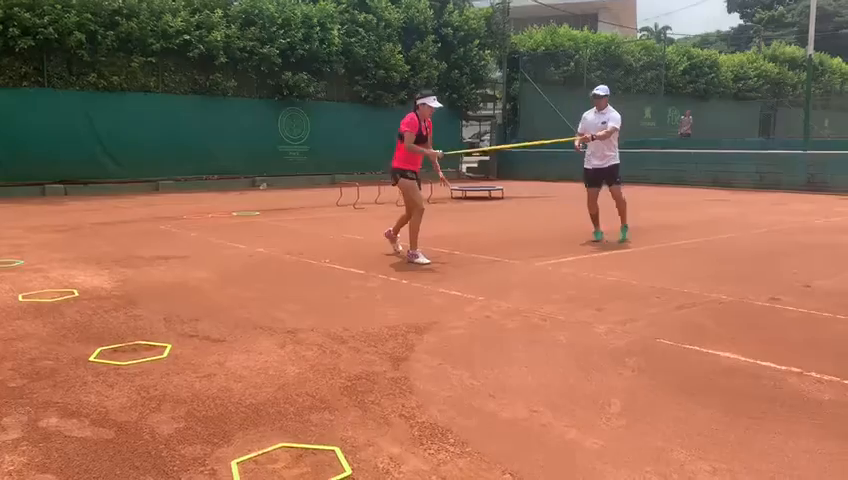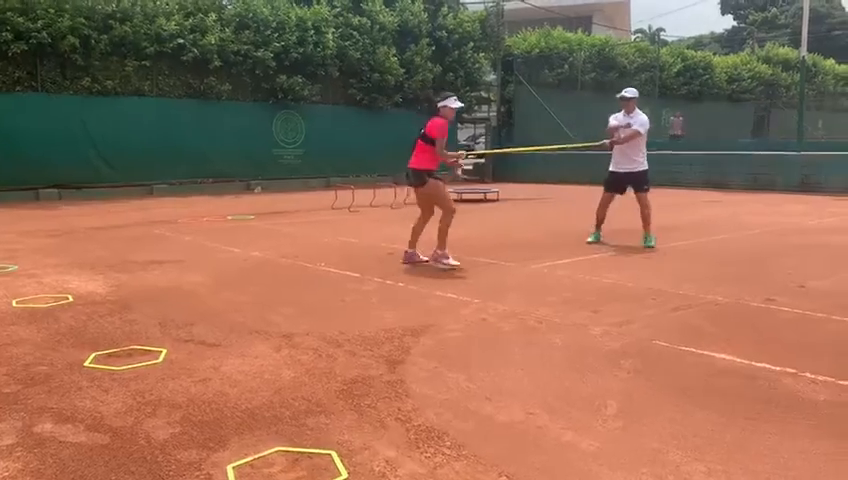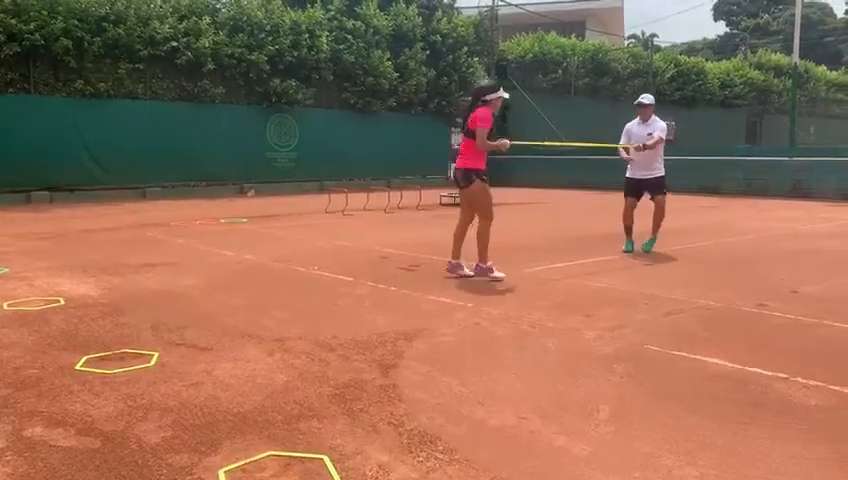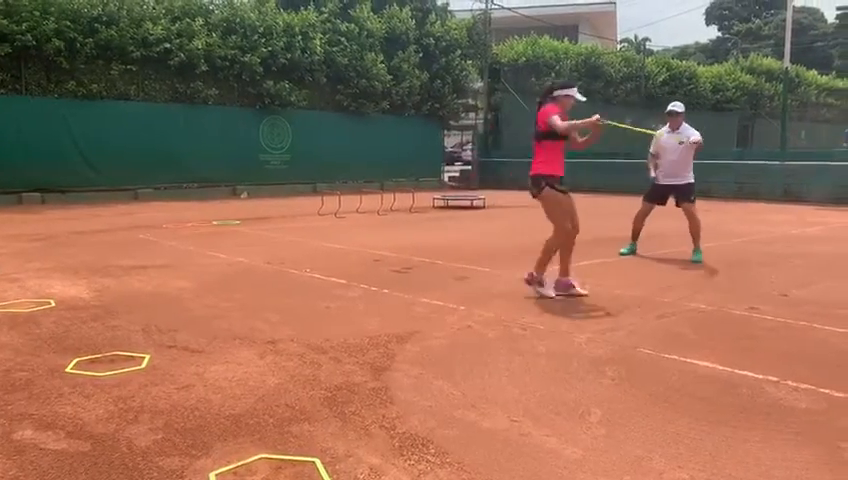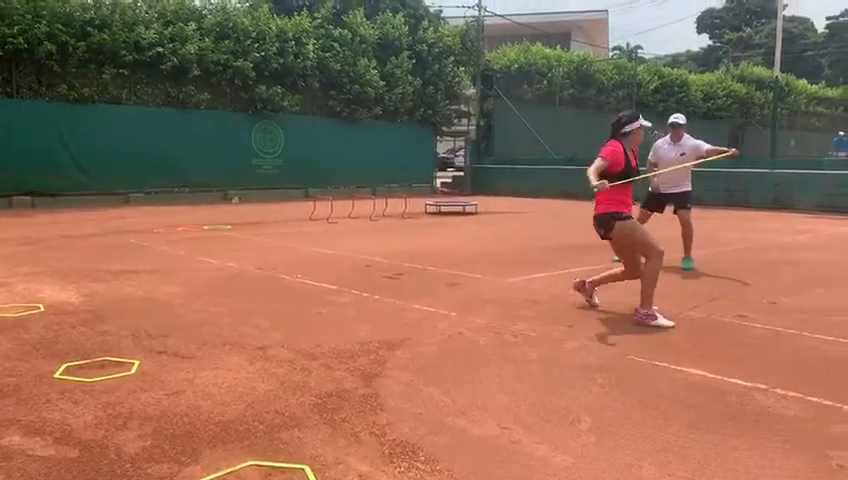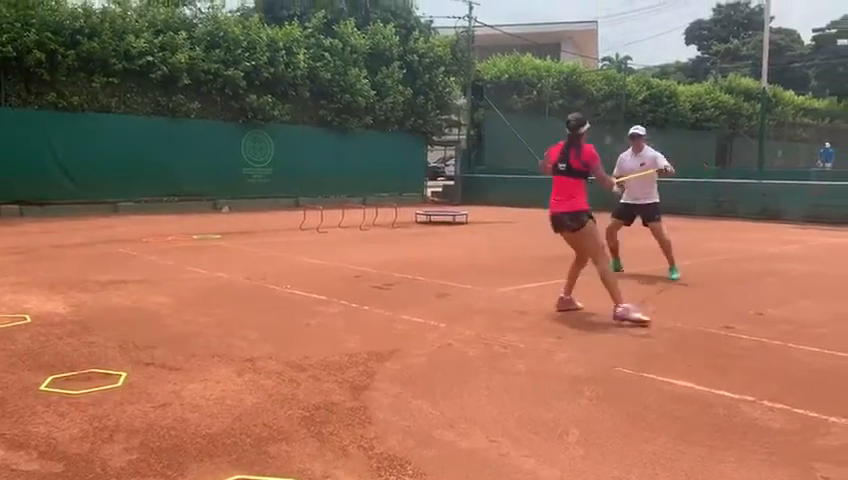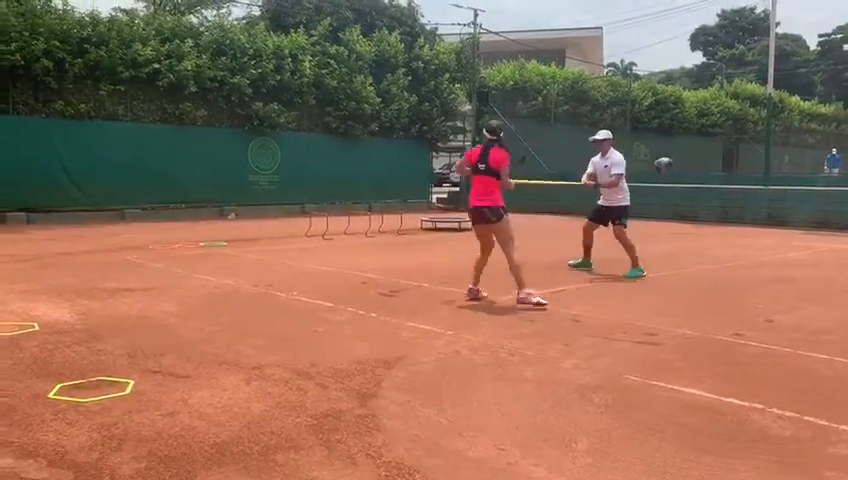
dt=0.5s
person 1, frame 1
left shoulder: (428, 123)
right shoulder: (411, 120)
left elbow: (429, 149)
right elbow: (408, 146)
left wrist: (439, 171)
right wrist: (432, 153)
left hip: (413, 171)
right hip: (402, 170)
left knee: (412, 211)
right knee: (419, 208)
left ankle: (392, 233)
right ankle: (413, 252)
person 1, frame 2
left shoulder: (435, 122)
right shoulder: (441, 123)
right elbow: (440, 153)
left wrist: (452, 159)
right wrist: (456, 156)
left hip: (417, 172)
right hip: (423, 173)
left knee: (427, 213)
right knee: (449, 210)
left ankle: (411, 252)
right ankle: (440, 253)
person 1, frame 3
left shoulder: (476, 112)
right shoulder: (484, 114)
right elbow: (481, 144)
left wrist: (497, 144)
right wrist: (500, 144)
left hip: (464, 170)
right hip: (471, 171)
left knee: (466, 218)
right knee: (486, 217)
left ankle: (455, 262)
right ankle: (483, 266)
person 1, frame 4
left shoulder: (559, 114)
right shoulder: (549, 110)
left elbow: (576, 144)
right elbow: (561, 127)
left wrist: (592, 134)
right wrist: (588, 122)
left hip: (554, 179)
right hip: (543, 179)
left knee: (572, 228)
right knee: (563, 228)
left ankle: (564, 281)
right ankle: (536, 276)
person 1, frame 5
left shoulder: (631, 151)
right shoulder: (614, 148)
right elbow: (593, 170)
left wrist: (630, 202)
right wrist: (596, 183)
left hip: (619, 216)
right hip: (610, 216)
left knee: (633, 270)
right knee: (655, 253)
left ankle: (588, 285)
right ankle: (645, 311)
person 1, frame 6
left shoulder: (557, 149)
right shoulder: (587, 151)
left elbow: (545, 167)
right elbow: (602, 180)
right wrist: (612, 185)
left hip: (556, 214)
right hip: (575, 214)
left knee: (583, 255)
right knee: (601, 260)
left ankle: (565, 298)
right ankle: (622, 308)
person 1, frame 7
left shoulder: (474, 151)
right shoulder: (501, 154)
left elbow: (459, 168)
right elbow: (504, 183)
right wrist: (511, 184)
left hip: (475, 208)
right hip: (493, 207)
left knee: (486, 249)
right knee: (510, 251)
left ankle: (474, 288)
right ankle: (524, 292)
person 2, frame 1
left shoulder: (614, 115)
right shoulder: (587, 115)
left elbow: (608, 133)
right elbow: (580, 134)
left wrist: (592, 137)
right wrist: (578, 142)
left hip: (610, 162)
right hip: (591, 163)
left knee: (617, 194)
right knee: (591, 197)
left ankle: (624, 227)
right ankle: (597, 231)
person 2, frame 2
left shoulder: (642, 119)
right shoulder: (615, 118)
left elbow: (630, 136)
right elbow: (611, 130)
left wrist: (613, 141)
right wrist: (618, 127)
left hip: (638, 168)
right hip: (617, 167)
left knee: (643, 200)
right knee: (605, 199)
left ankle: (648, 236)
right ankle: (596, 233)
person 2, frame 3
left shoulder: (660, 125)
right shoulder: (630, 126)
left elbow: (655, 142)
right elbow: (622, 147)
left wrist: (644, 146)
right wrist: (625, 156)
left hip: (655, 174)
right hip: (633, 174)
left knee: (660, 204)
right knee: (629, 206)
left ankle: (652, 238)
right ankle: (629, 240)
person 2, frame 4
left shoulder: (689, 133)
right shoulder: (660, 134)
left elbow: (698, 141)
right elbow: (652, 156)
left wrist: (698, 143)
right wrist: (652, 171)
left hip: (683, 181)
right hip: (660, 180)
left knee: (691, 213)
right knee: (643, 211)
left ankle: (697, 249)
right ankle: (632, 244)
person 2, frame 5
left shoulder: (692, 144)
right shoulder: (659, 144)
left elbow: (710, 150)
right elbow: (650, 165)
left wrist: (728, 151)
right wrist: (652, 181)
left hip: (681, 189)
right hip: (658, 188)
left knee: (685, 220)
right knee: (641, 218)
left ankle: (687, 258)
person 2, frame 6
left shoulder: (653, 155)
right shoulder: (623, 157)
left elbow: (669, 170)
right elbow: (615, 177)
left wrist: (666, 169)
left hip: (649, 201)
right hip: (628, 200)
left knee: (658, 232)
right knee: (611, 229)
left ankle: (673, 267)
right ankle: (616, 263)
person 2, frame 7
left shoulder: (617, 158)
right shoulder: (595, 160)
left elbow: (615, 182)
right elbow: (588, 175)
left wrist: (596, 184)
right wrist: (585, 180)
left hip: (619, 202)
right hip: (604, 202)
left knee: (619, 233)
right knee: (587, 228)
left ankle: (637, 267)
right ankle: (586, 261)
